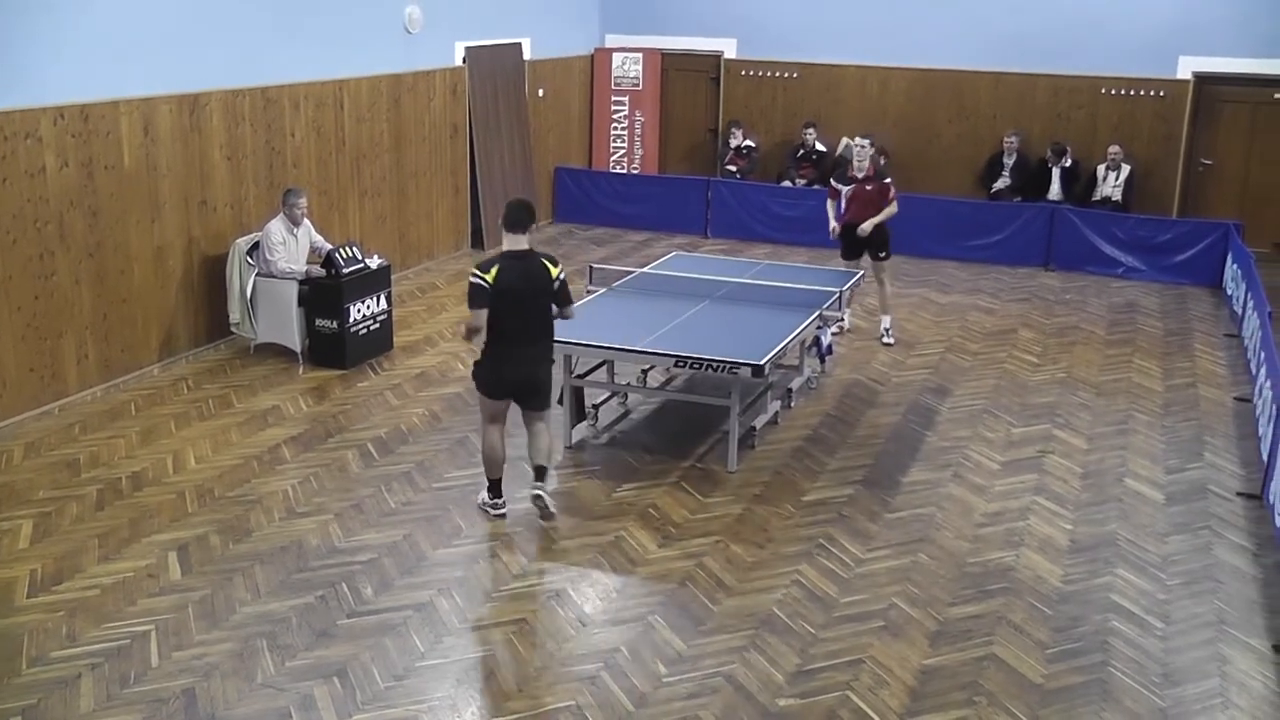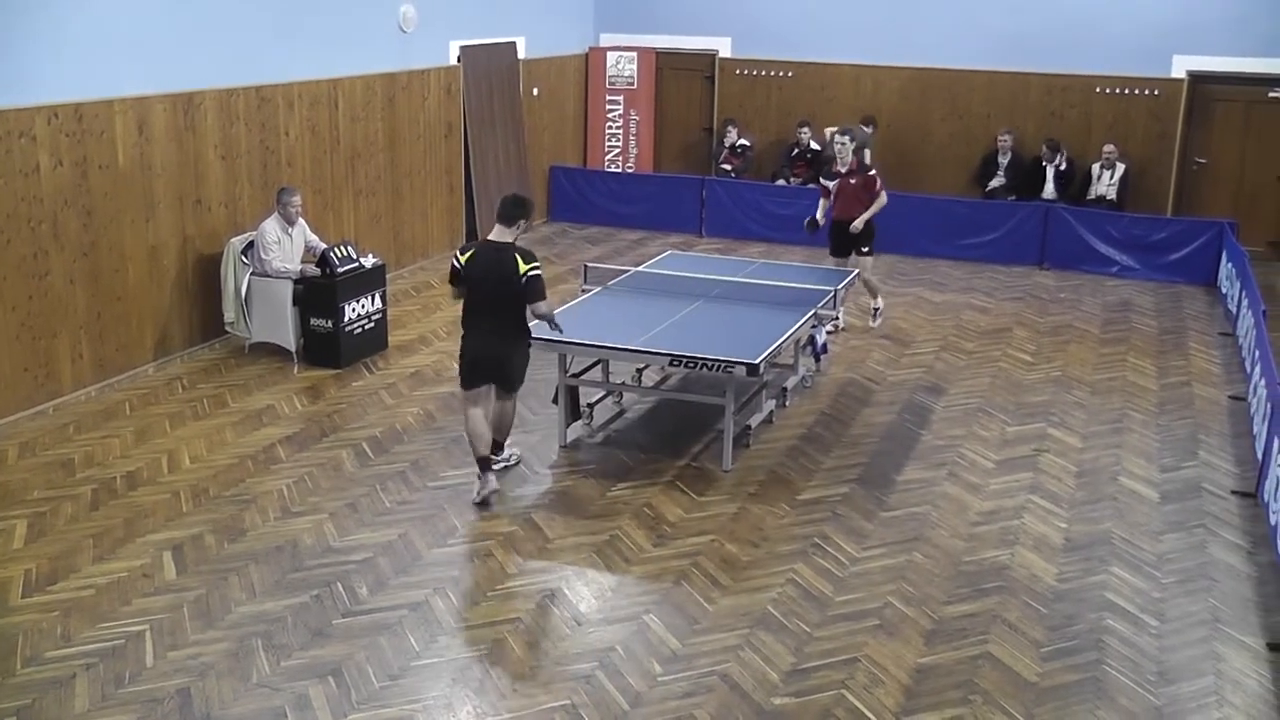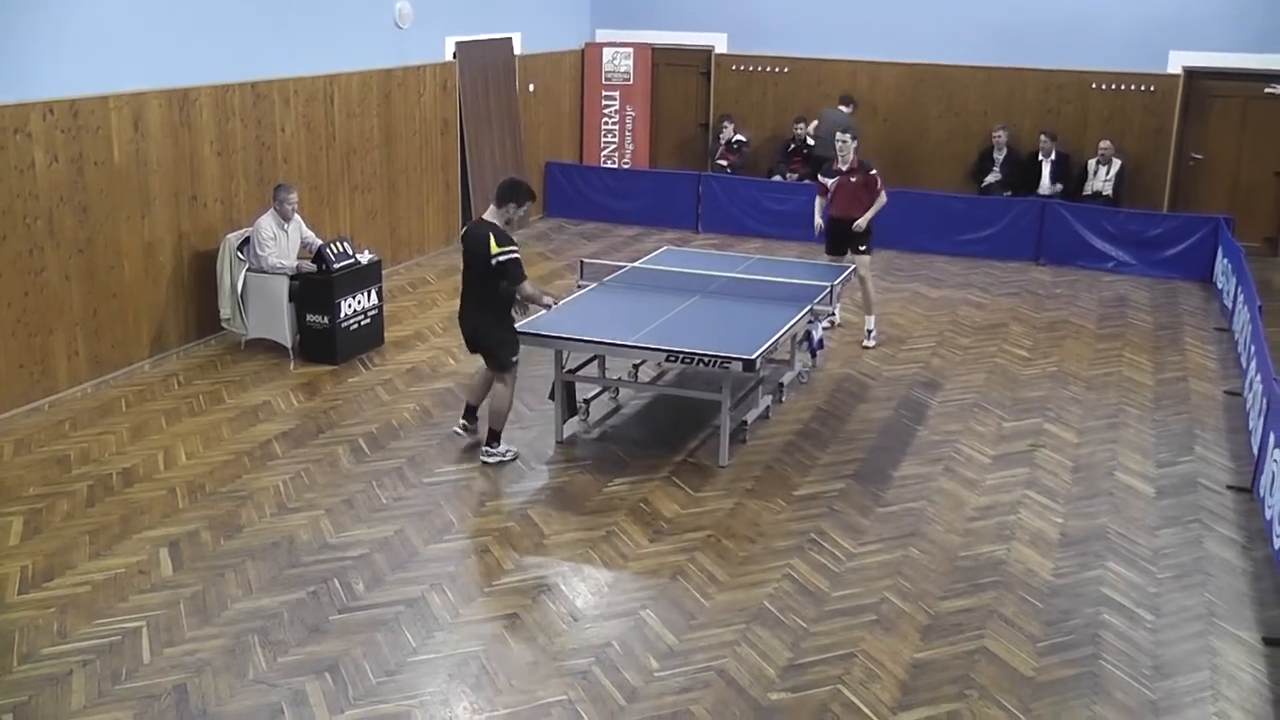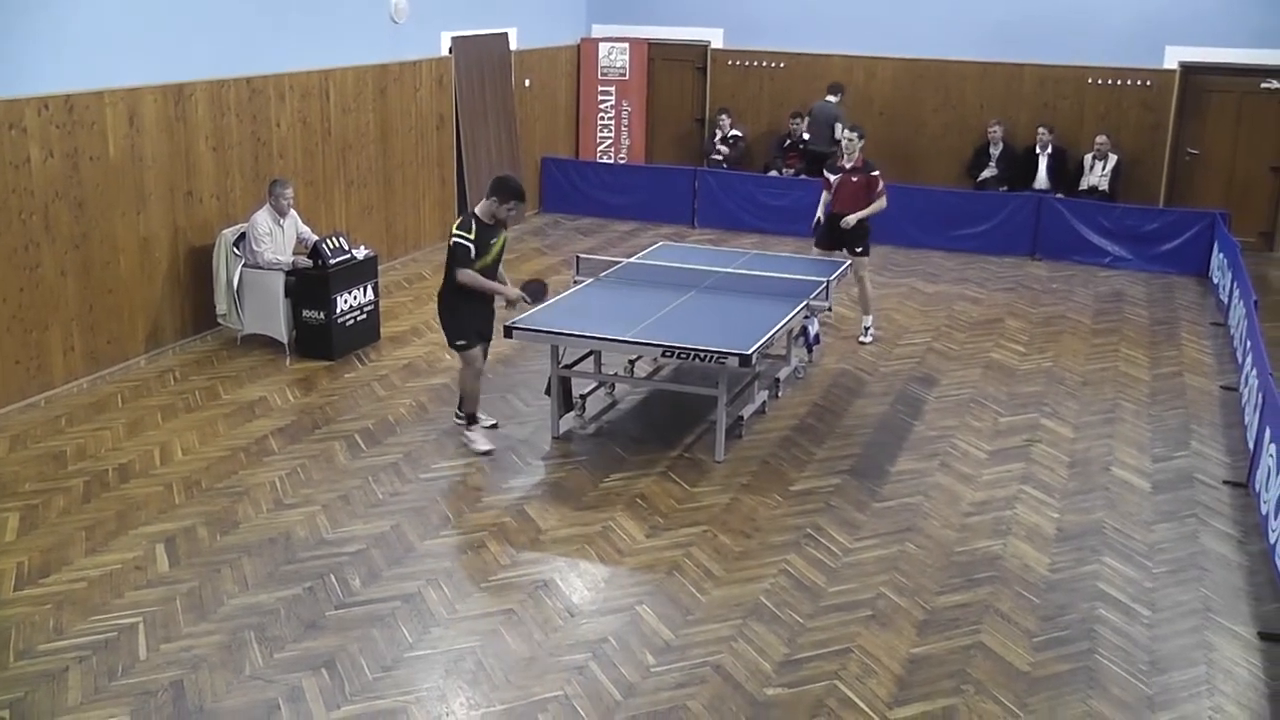
dt=0.3s
person 1, frame 1
left shoulder: (485, 272)
right shoulder: (550, 267)
left elbow: (476, 323)
right elbow: (568, 311)
left wrist: (468, 334)
left hip: (497, 362)
right hip: (537, 362)
left knee: (493, 425)
right knee: (538, 424)
left ankle: (494, 496)
right ankle: (540, 484)
person 1, frame 2
left shoulder: (465, 255)
right shoulder: (525, 261)
left elbow: (458, 293)
right elbow: (541, 309)
right wrist: (552, 319)
left hip: (475, 343)
right hip: (512, 344)
left knee: (475, 407)
right knee: (505, 397)
left ankle: (485, 472)
right ankle: (497, 454)
person 1, frame 3
left shoulder: (472, 230)
right shoulder: (503, 242)
right elbow: (524, 288)
left wrist: (517, 297)
right wrist: (543, 299)
left hip: (472, 315)
right hip: (492, 320)
left knee: (491, 367)
right knee: (505, 379)
left ankle: (468, 419)
right ankle: (492, 447)
person 1, frame 4
left shoulder: (498, 224)
right shoulder: (466, 229)
right elbow: (463, 275)
left wrist: (506, 285)
right wrist: (504, 291)
left hip: (482, 302)
right hip: (458, 305)
left knee: (476, 359)
right knee: (474, 365)
left ankle: (465, 410)
right ankle: (471, 427)
person 2, frame 1
left shoulder: (881, 178)
right shoulder: (840, 176)
left elbow: (893, 207)
right elbow: (832, 200)
left wrist: (871, 222)
right wrist: (833, 221)
left hip: (875, 231)
right hip: (850, 230)
left knee: (881, 278)
left ankle: (886, 326)
right ankle: (844, 318)
person 2, frame 2
left shoulder: (865, 171)
right shoulder: (828, 173)
left elbow: (882, 198)
left wrist: (863, 218)
right wrist: (820, 214)
left hip: (861, 227)
right hip: (838, 226)
left knee: (864, 275)
left ankle: (877, 302)
right ankle: (838, 316)
person 2, frame 3
left shoulder: (866, 170)
right shoulder: (827, 171)
left elbow: (882, 197)
right elbow: (821, 197)
left wrist: (866, 217)
right wrist: (818, 215)
left hip: (858, 226)
right hip: (834, 224)
left knee: (863, 275)
left ankle: (870, 328)
right ankle: (834, 313)
person 2, frame 4
left shoulder: (869, 170)
right shoulder: (832, 167)
left elbow: (881, 202)
left wrist: (857, 216)
right wrist: (820, 210)
left hip: (856, 226)
right hip: (832, 221)
left knee: (861, 276)
left ankle: (867, 325)
